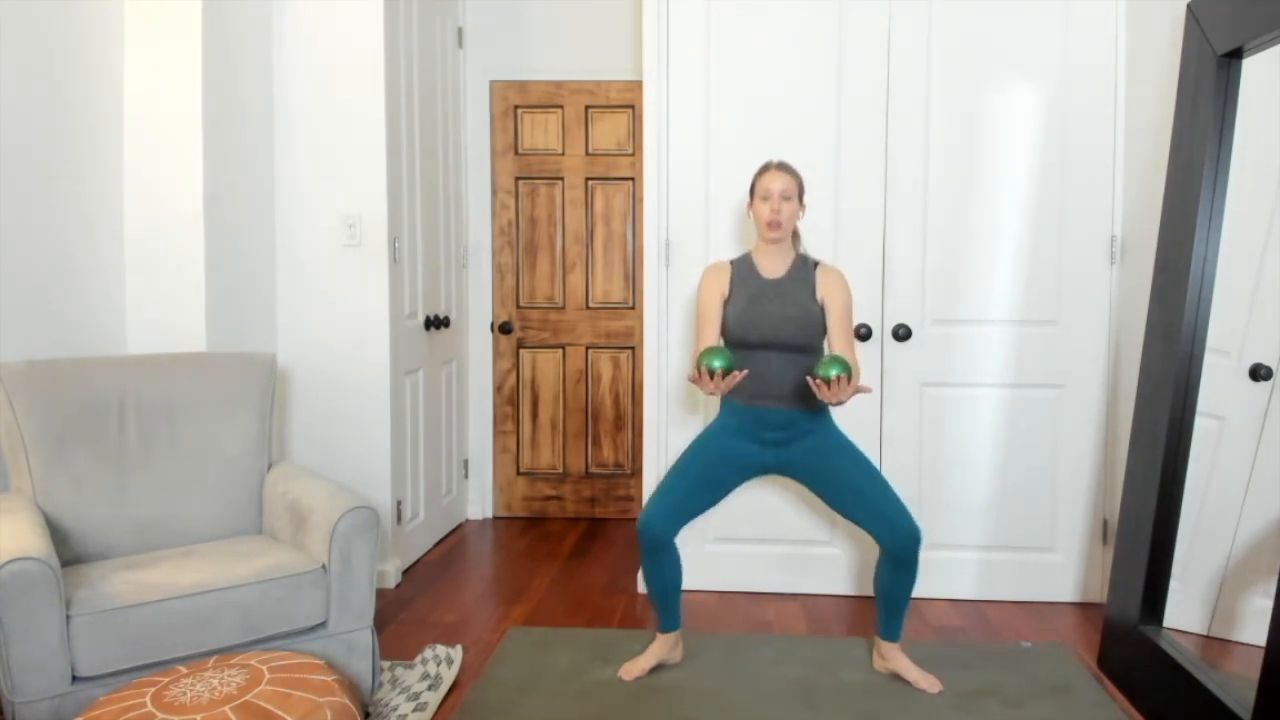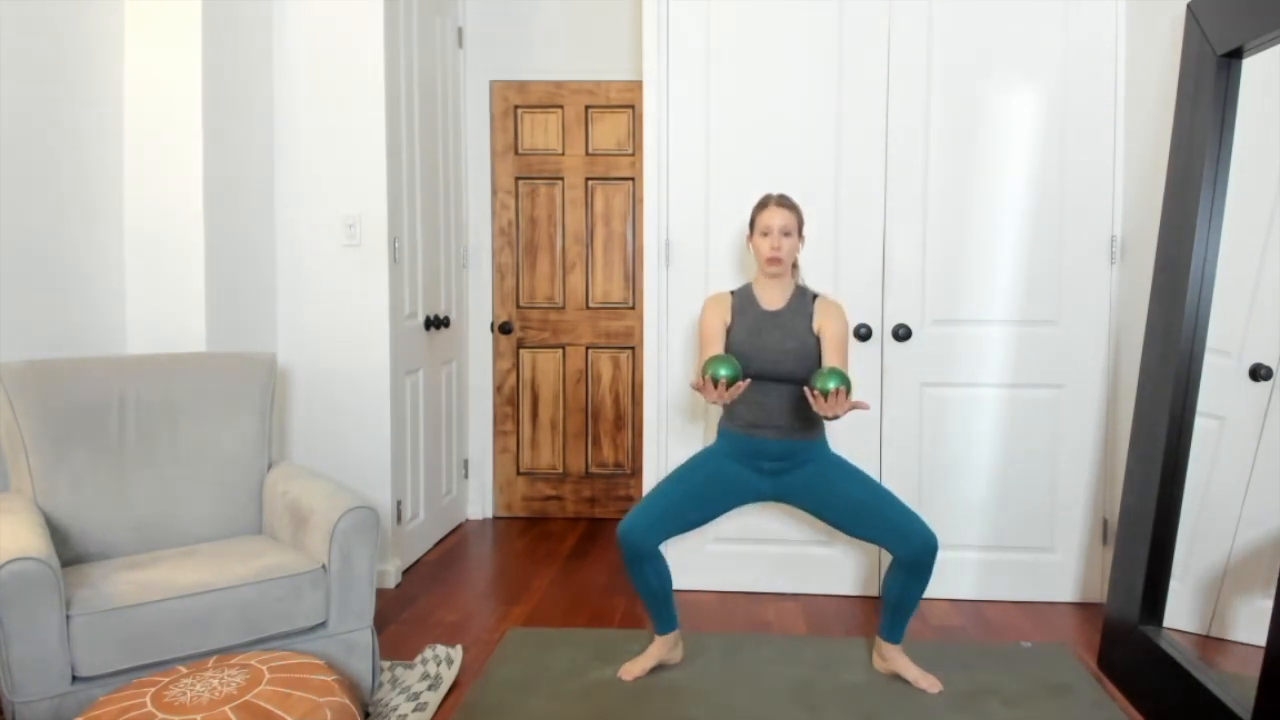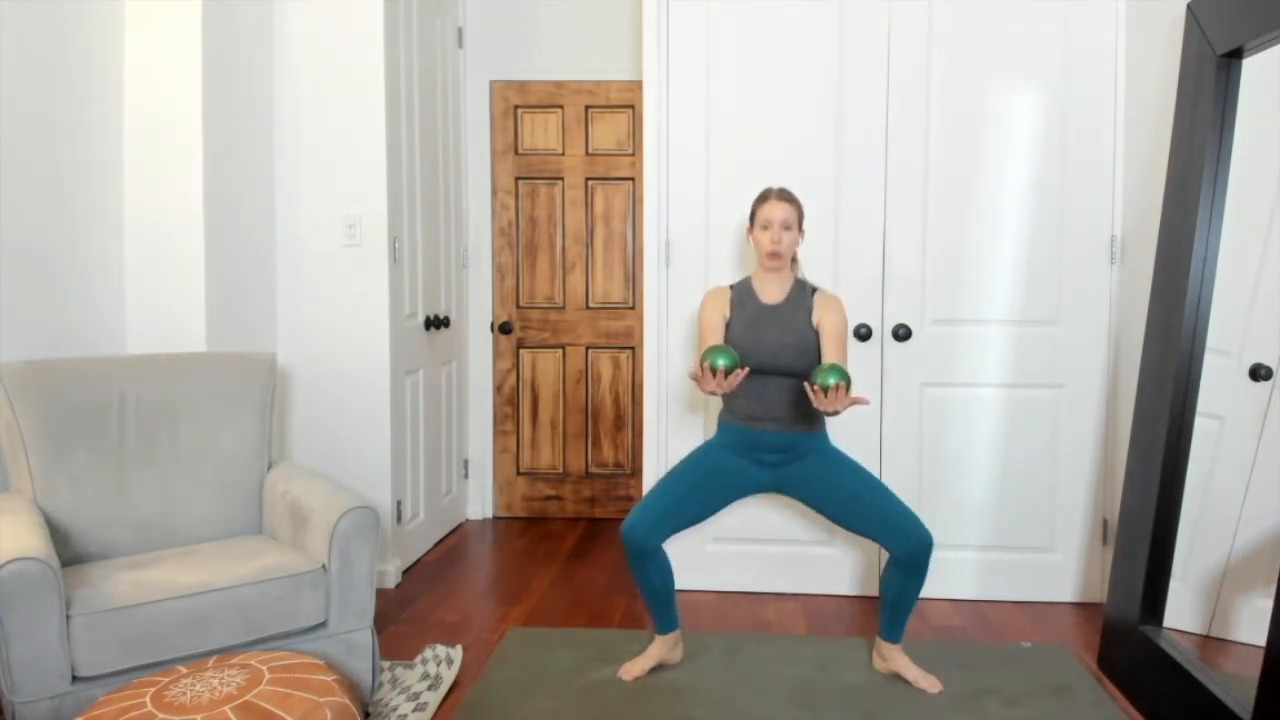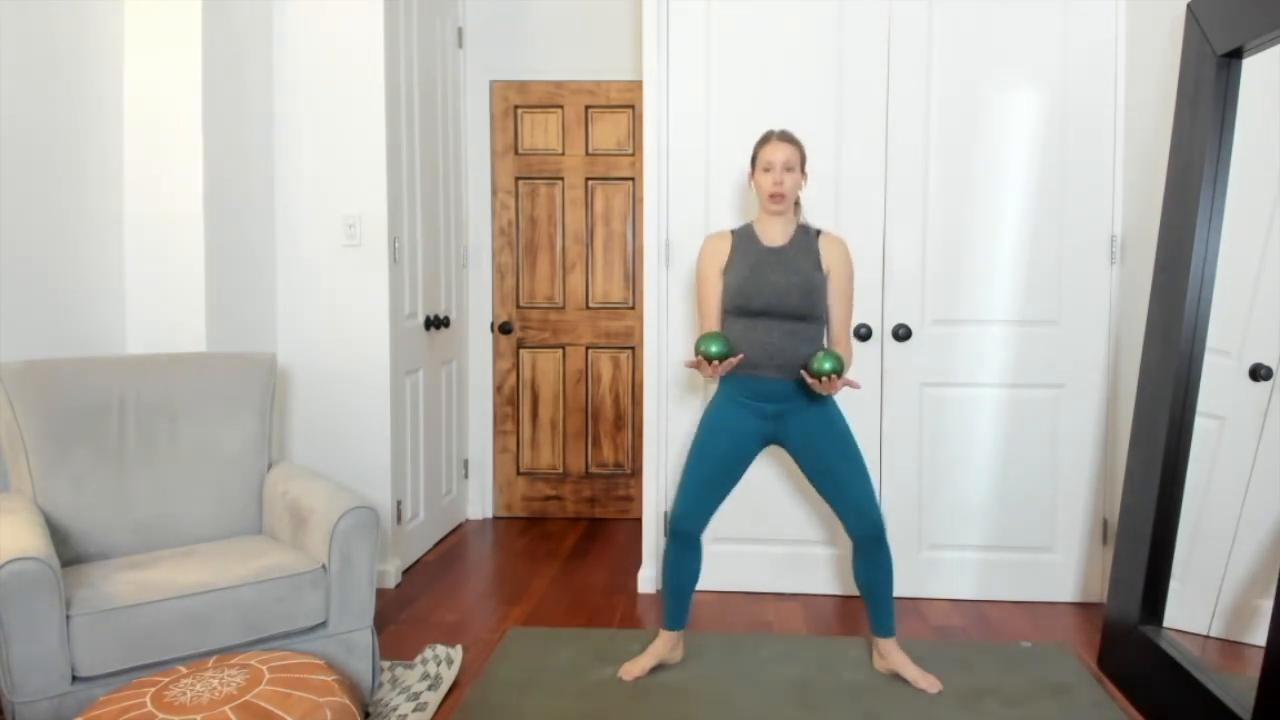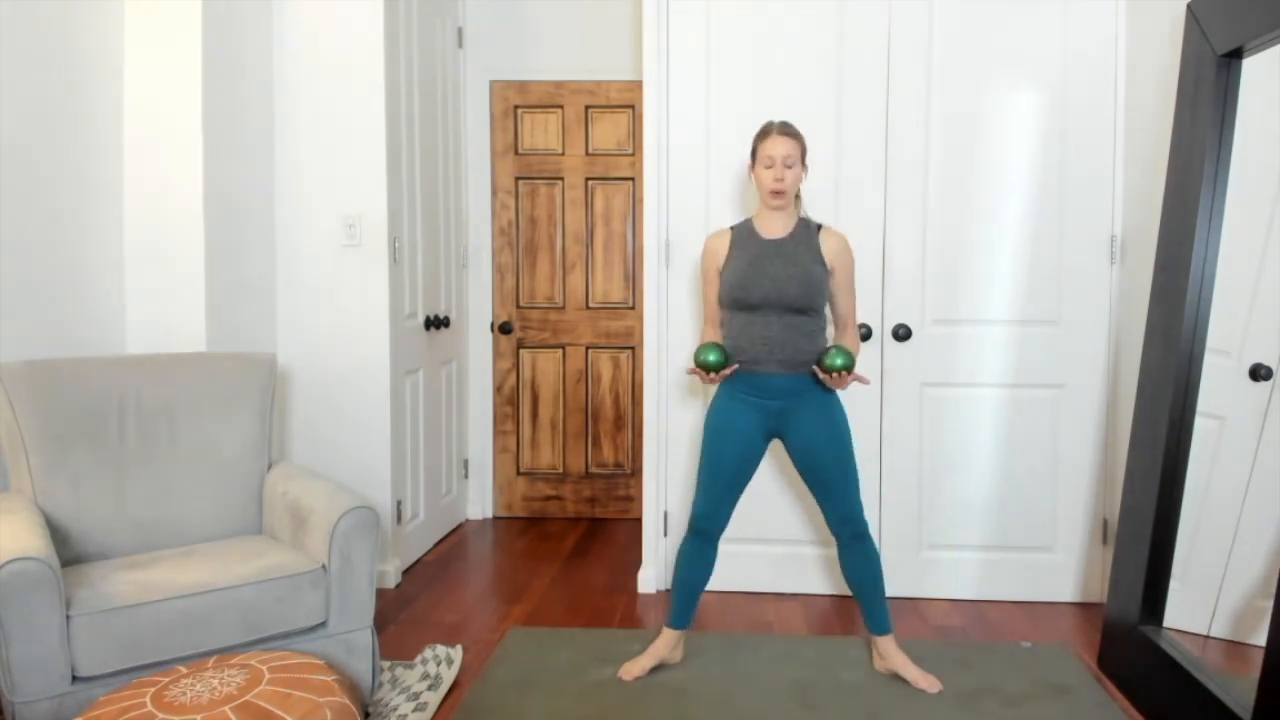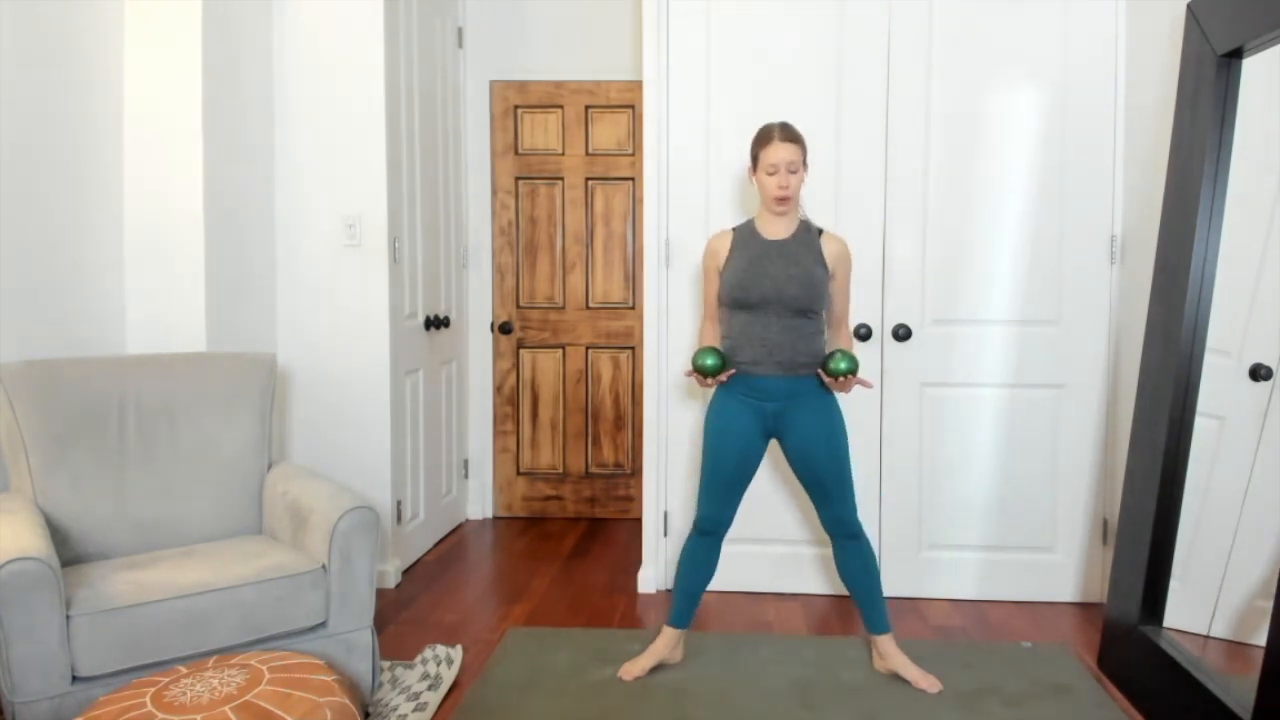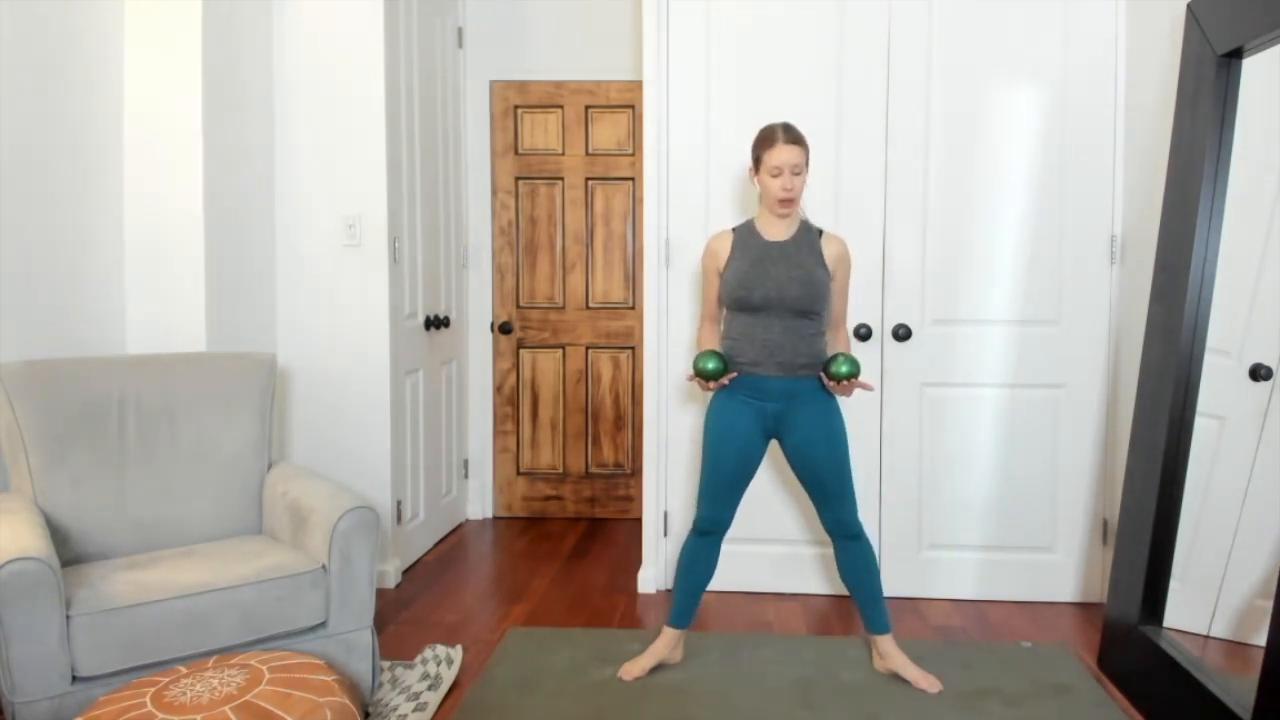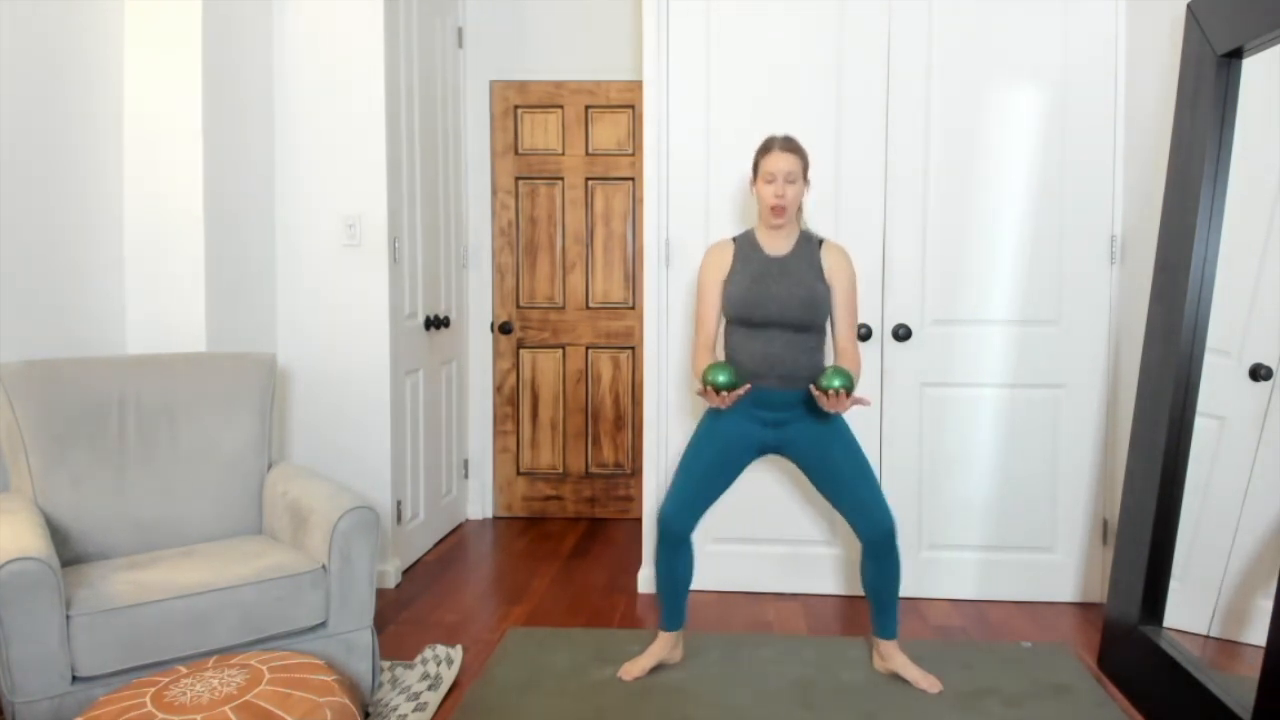
dt=0.3s
person 1, frame 1
left shoulder: (827, 280)
right shoulder: (719, 277)
left elbow: (846, 361)
right elbow: (706, 356)
left wrist: (841, 389)
right wrist: (709, 380)
left hip: (809, 430)
right hip: (737, 427)
left knee: (902, 535)
right knee: (652, 525)
left ankle: (888, 648)
right ankle: (667, 640)
person 1, frame 2
left shoulder: (825, 312)
right shoulder: (720, 307)
left elbow: (837, 389)
right elbow: (711, 377)
left wrist: (835, 407)
right wrist: (715, 393)
left hip: (807, 458)
right hip: (734, 455)
left knee: (919, 544)
right knee: (634, 536)
left ankle: (889, 649)
right ankle: (667, 641)
person 1, frame 3
left shoulder: (824, 306)
right shoulder: (720, 301)
left elbow: (836, 386)
right elbow: (710, 370)
left wrist: (835, 401)
right wrist: (713, 384)
left hip: (807, 452)
right hip: (734, 447)
left knee: (914, 541)
right knee: (638, 533)
left ankle: (889, 649)
right ankle: (667, 640)
person 1, frame 4
left shoulder: (830, 250)
right shoulder: (720, 247)
left elbow: (841, 338)
right elbow: (709, 334)
left wrist: (835, 373)
right wrist: (710, 362)
left hip: (808, 403)
right hip: (738, 400)
left knee: (867, 524)
right knee: (684, 521)
left ankle: (887, 648)
right ankle: (669, 640)
person 1, frame 5
left shoulder: (830, 244)
right shoulder: (721, 244)
left elbow: (847, 326)
right elbow: (713, 327)
left wrist: (844, 367)
right wrist: (709, 364)
left hip: (810, 398)
right hip: (741, 397)
left knee: (851, 524)
right knee: (704, 522)
left ankle: (886, 648)
right ankle: (670, 640)
person 1, frame 6
left shoulder: (830, 248)
right shoulder: (723, 245)
left elbow: (838, 328)
left wrist: (842, 370)
left hip: (808, 399)
right hip: (738, 398)
left knee: (844, 524)
right knee: (710, 523)
left ankle: (885, 648)
right ankle: (670, 640)
person 1, frame 7
left shoulder: (830, 249)
right shoulder: (723, 246)
left elbow: (836, 329)
right elbow: (711, 322)
left wrist: (843, 374)
left hip: (809, 400)
right hip: (739, 399)
left knee: (845, 525)
right knee: (709, 524)
left ankle: (886, 648)
right ankle: (670, 641)
person 1, frame 8
left shoulder: (832, 258)
right shoulder: (722, 255)
left elbow: (847, 346)
right elbow: (704, 340)
left wrist: (842, 390)
right wrist: (709, 384)
left hip: (809, 413)
right hip: (739, 412)
left knee: (878, 528)
right knee: (673, 520)
left ankle: (887, 648)
right ankle: (668, 640)
